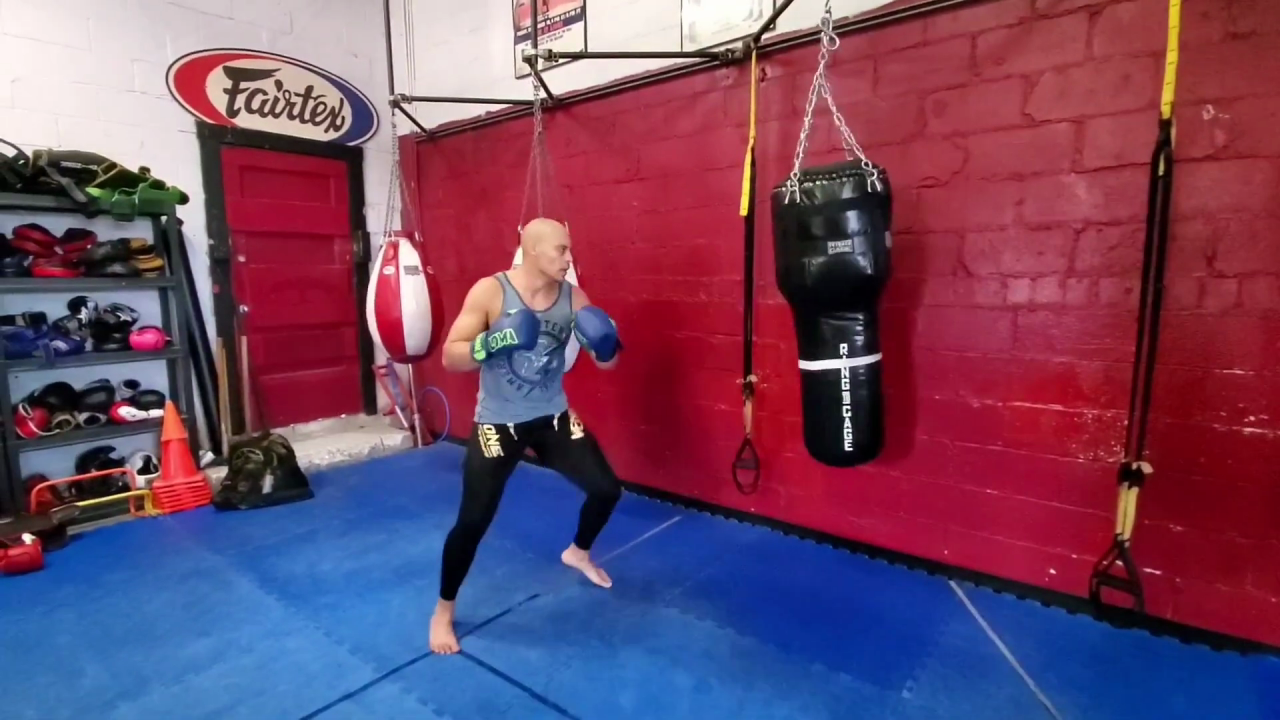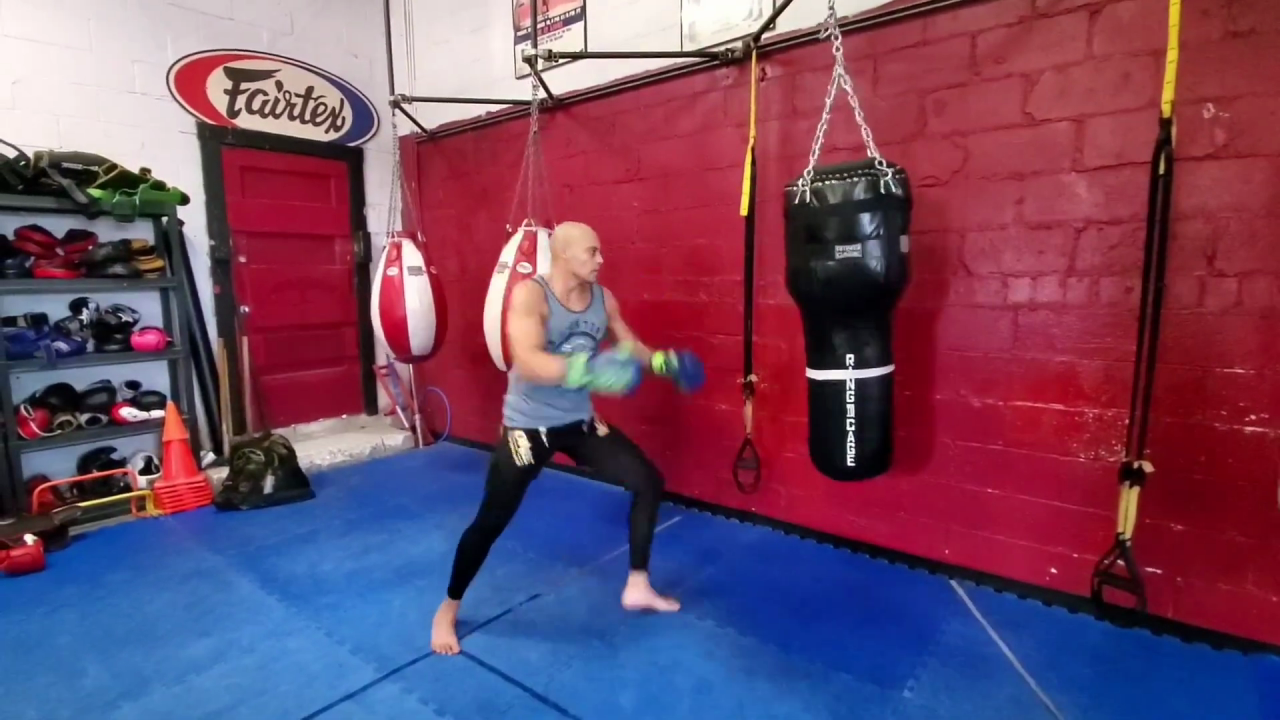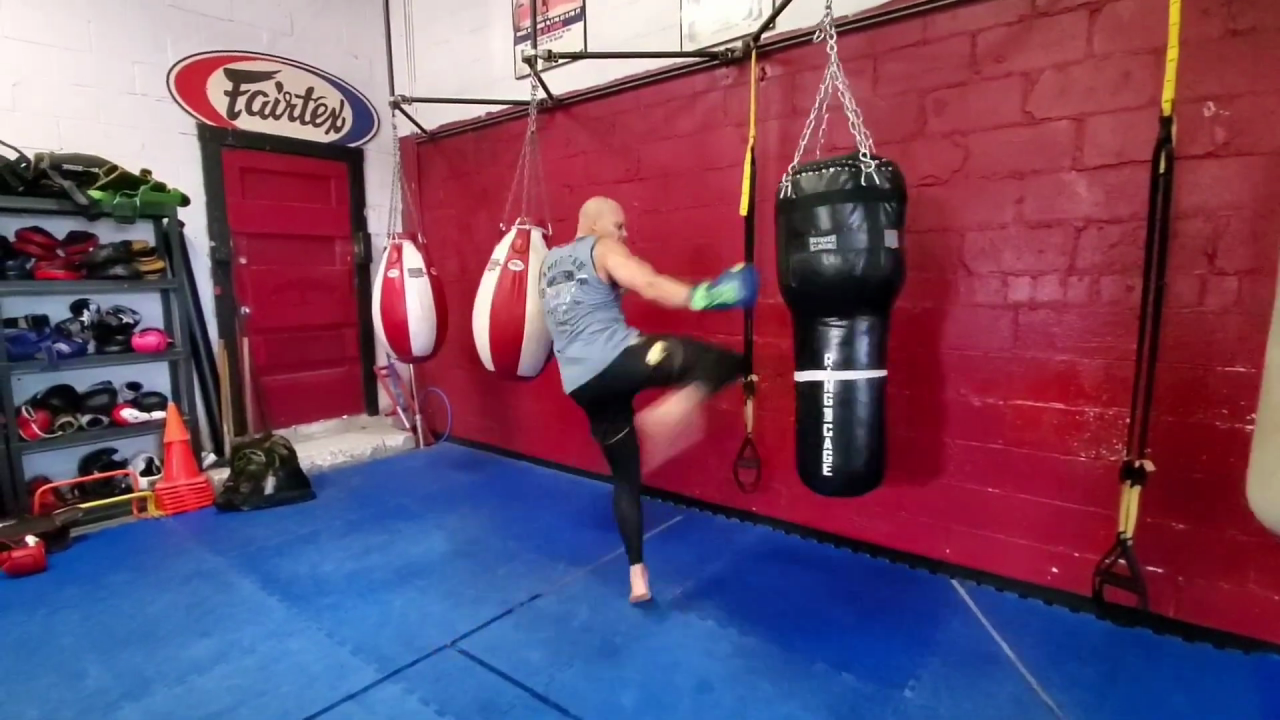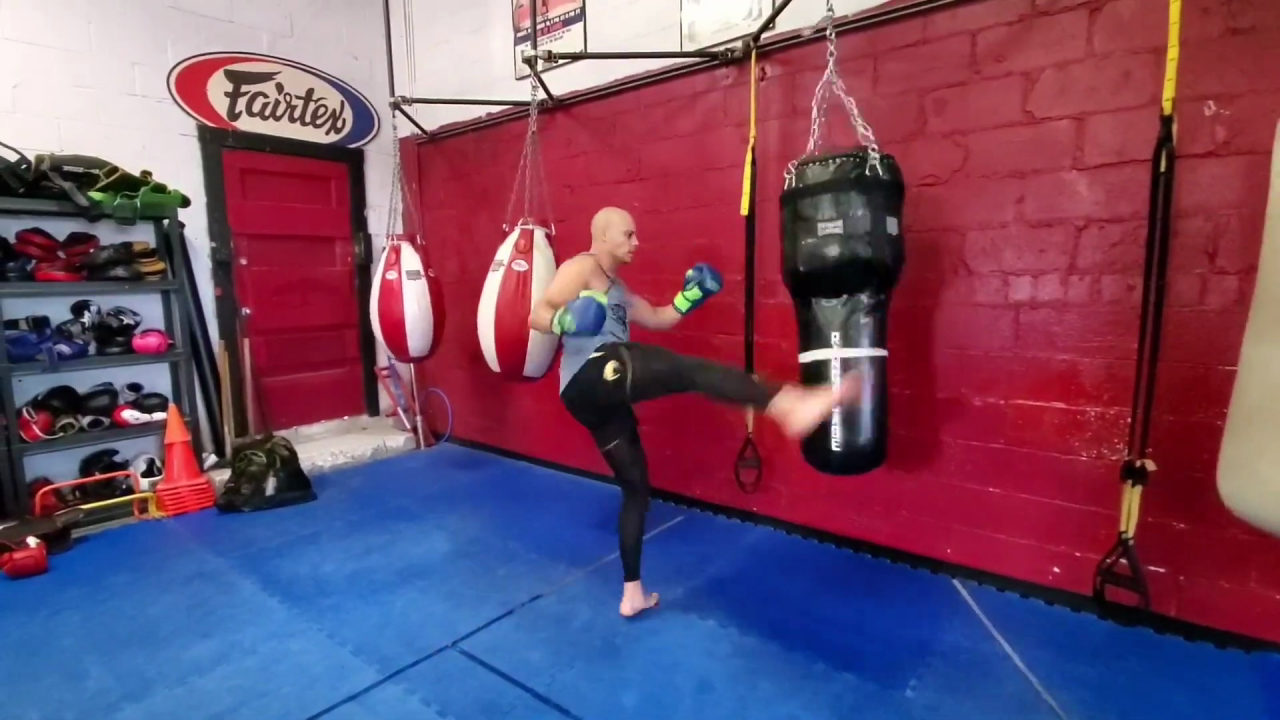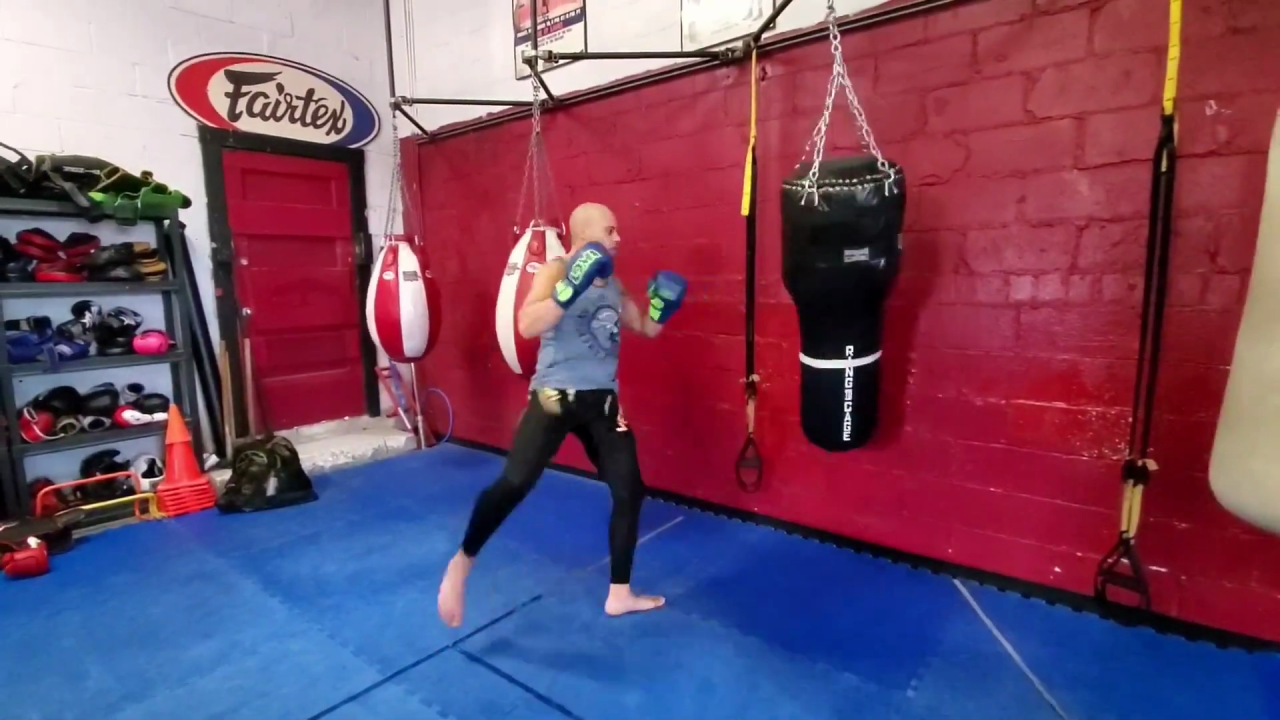
dt=0.3s
person 1, frame 1
left shoulder: (573, 299)
right shoulder: (489, 293)
left elbow: (607, 361)
right elbow: (450, 356)
left wrist: (604, 341)
right wrist: (492, 342)
left hip: (554, 416)
right hip: (498, 423)
left knee: (606, 488)
right knee: (473, 521)
left ankle: (579, 551)
right ankle: (443, 610)
person 1, frame 2
left shoulder: (602, 298)
right shoulder: (530, 294)
left elbow: (631, 350)
right elbow: (526, 362)
left wrist: (672, 364)
right wrist: (593, 373)
left hip: (579, 420)
right hip: (529, 426)
left knee: (649, 482)
right knee: (491, 521)
left ankle: (638, 587)
right ankle: (448, 609)
person 1, frame 3
left shoulder: (550, 260)
right shoulder: (603, 249)
right elbow: (658, 288)
right wrist: (714, 293)
left hip: (586, 384)
right hip: (618, 360)
left knee: (627, 475)
right knee: (726, 362)
left ankle: (638, 576)
right ankle: (676, 408)
person 1, frame 4
left shoulder: (615, 284)
right shoulder: (583, 268)
left elbow: (659, 318)
right elbow: (537, 315)
left wrist: (692, 295)
right wrist: (567, 320)
left hip: (596, 396)
right hip: (595, 373)
left knee: (636, 486)
right knee: (695, 369)
left ankle: (633, 593)
right ankle: (790, 407)
person 1, frame 5
left shoulder: (611, 280)
right shoulder: (557, 269)
left elbow: (647, 327)
right elbow: (528, 326)
left wrist: (664, 304)
right wrist: (572, 286)
left hip: (603, 399)
right hip: (557, 392)
left knee: (630, 492)
right knee: (516, 481)
left ankle: (620, 594)
right ankle: (462, 562)
